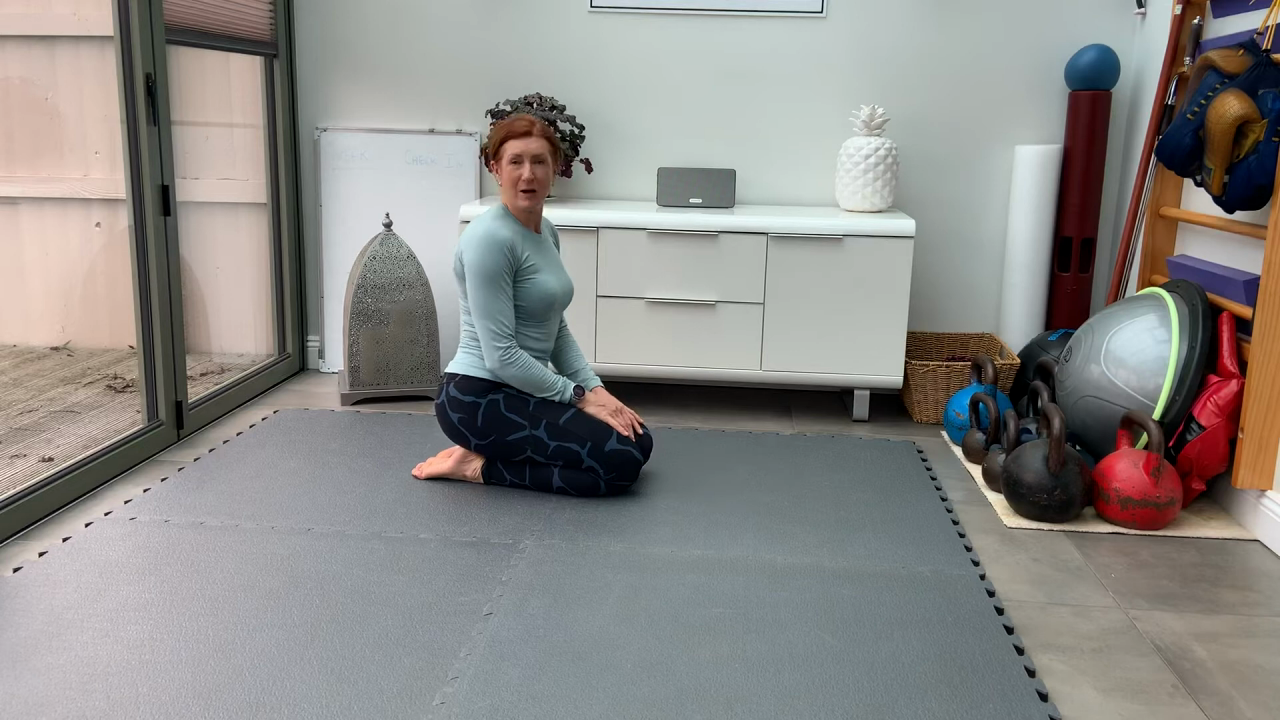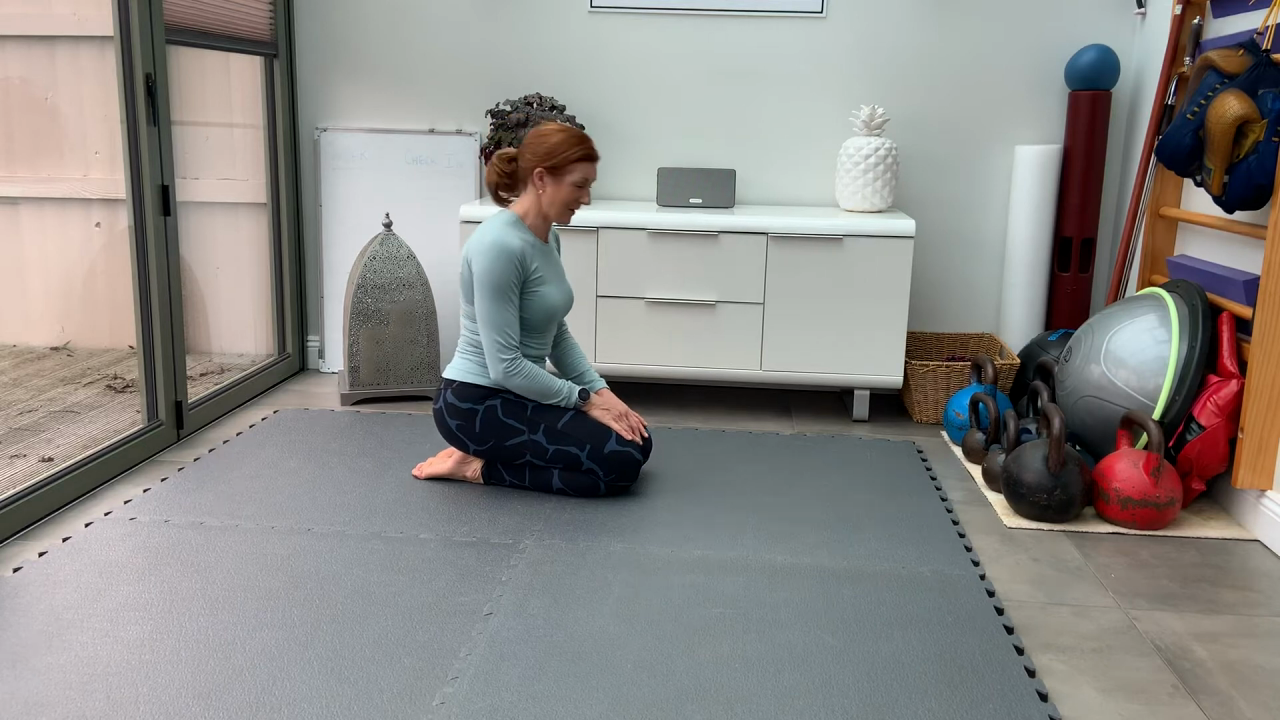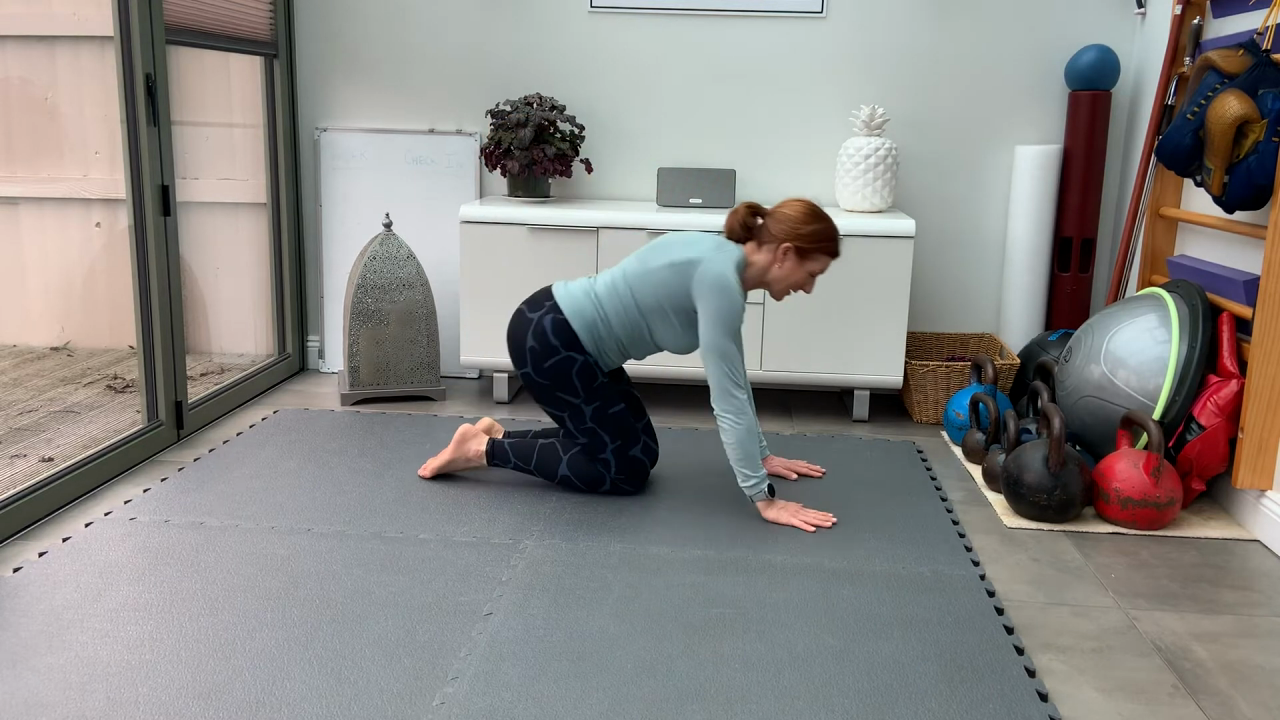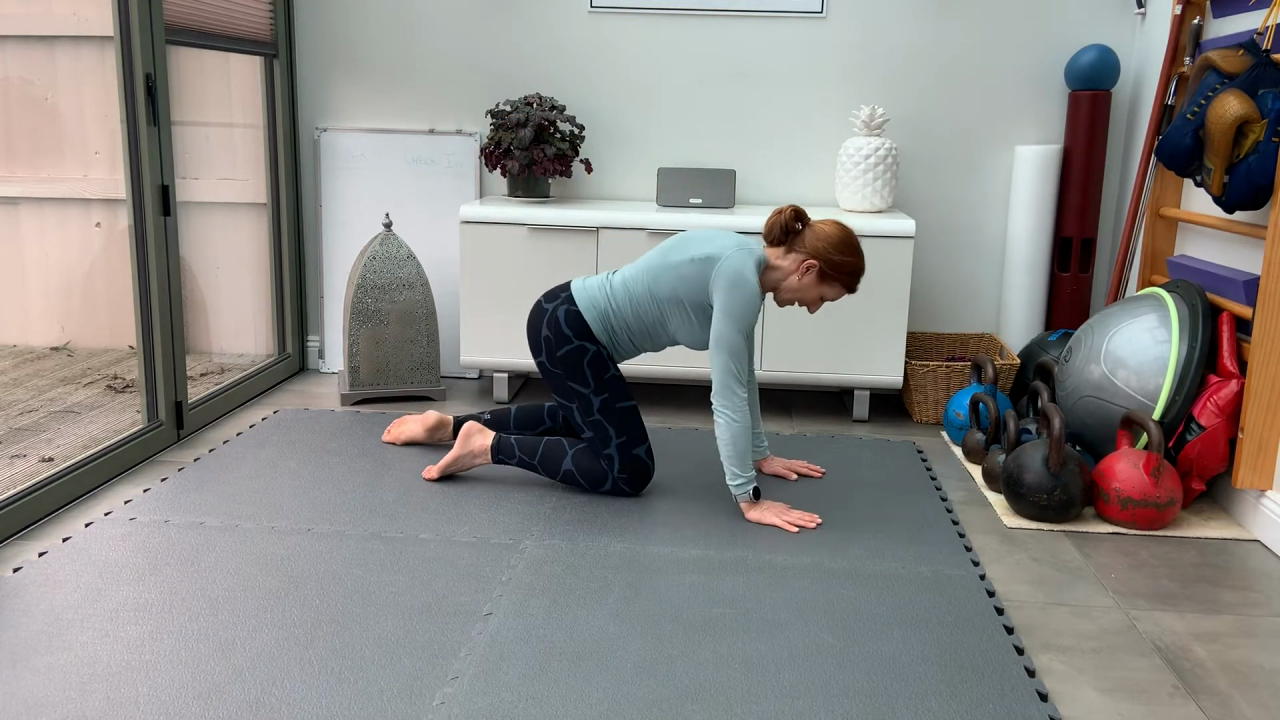
dt=1s
person 1, frame 1
left shoulder: (545, 231)
right shoulder: (489, 238)
left elbow: (556, 330)
right elbow: (501, 355)
left wrist: (595, 389)
right wrist: (579, 396)
left hip: (518, 392)
right hip: (480, 399)
left knee: (637, 442)
right knee: (619, 462)
left ankle: (487, 452)
right ankle: (479, 465)
person 1, frame 2
left shoulder: (545, 238)
right shoulder: (500, 245)
left elbow: (557, 335)
right elbow: (505, 365)
left wrist: (599, 390)
right wrist: (582, 398)
left hip: (516, 395)
right hip: (478, 404)
left knee: (636, 443)
right knee: (619, 464)
left ankle: (486, 451)
right ankle: (479, 467)
person 1, frame 3
left shoulder: (726, 265)
right shoulder: (719, 277)
left elbow: (733, 379)
right elbow: (727, 397)
left wrist: (760, 455)
right wrist: (764, 497)
left hip: (567, 332)
right hip: (548, 338)
left knee: (640, 452)
right knee: (624, 470)
left ankle: (499, 435)
right ankle: (483, 450)
person 1, frame 4
left shoulder: (747, 266)
right shoulder: (740, 276)
left elbow: (743, 374)
right elbow: (727, 395)
left wrist: (759, 453)
right wrist: (749, 499)
left hip: (574, 323)
right hip: (565, 329)
left knee: (583, 418)
right knee: (630, 470)
left ankle: (452, 426)
right ankle: (489, 446)
